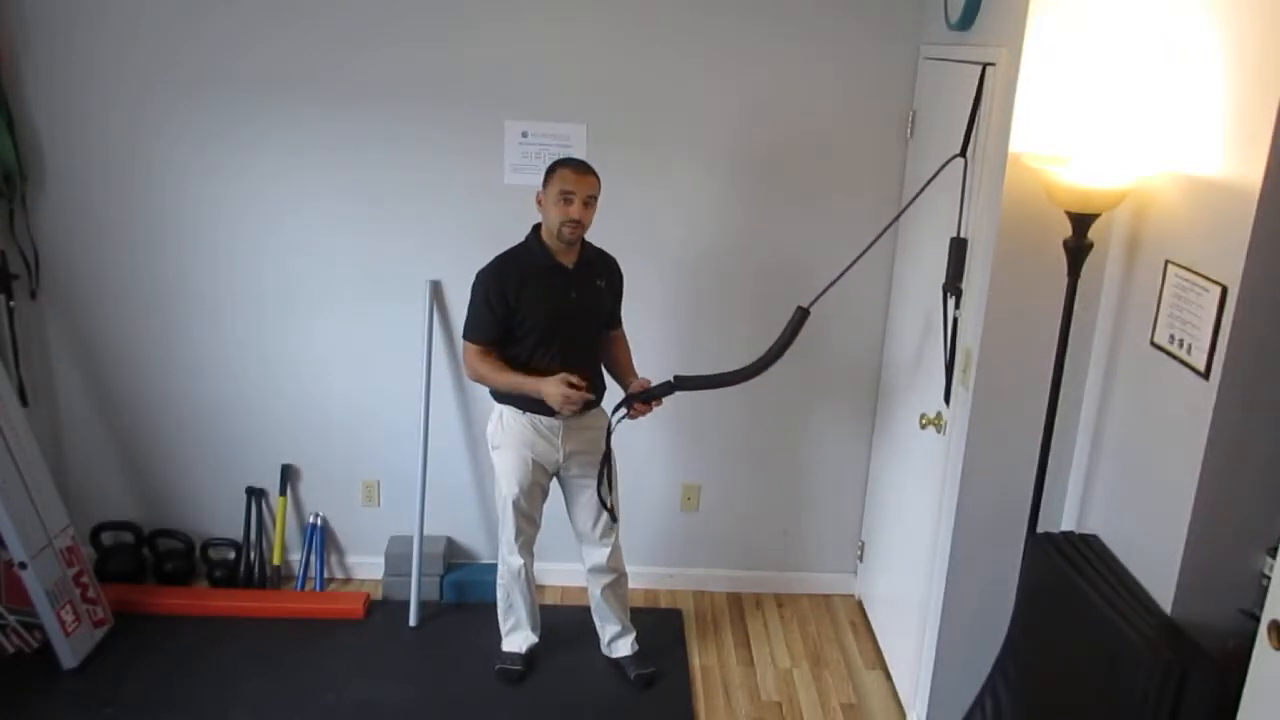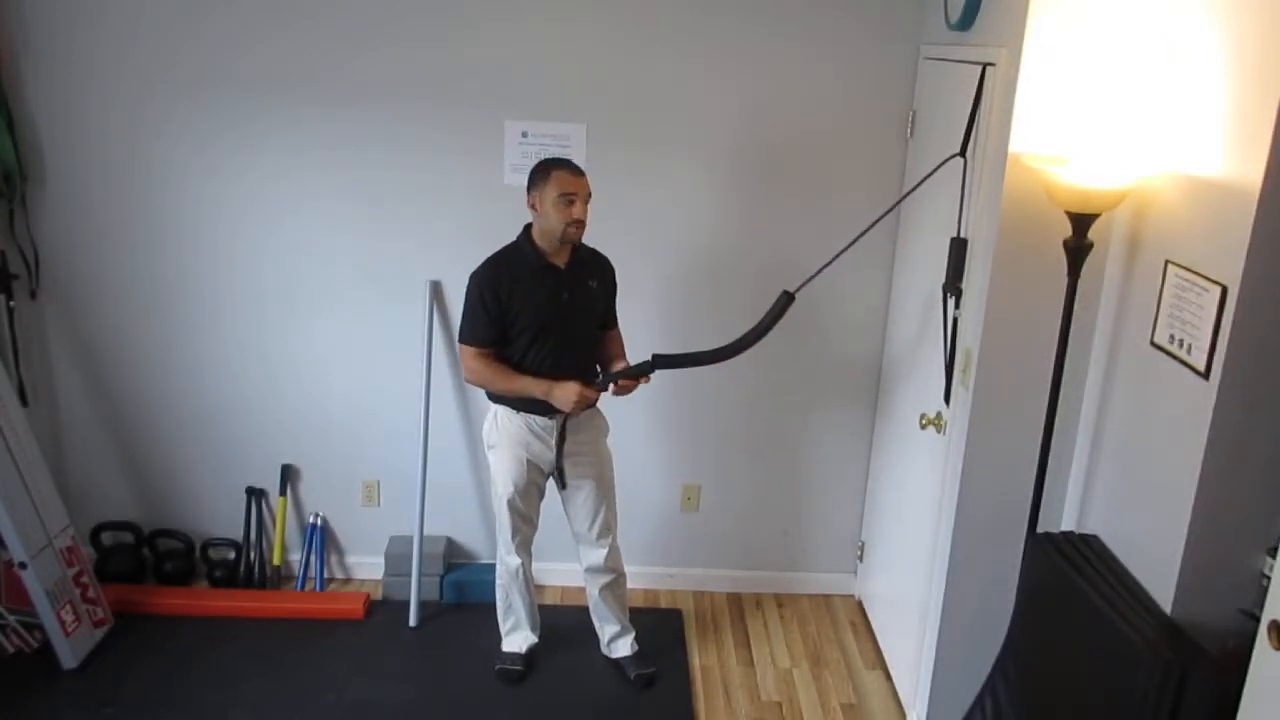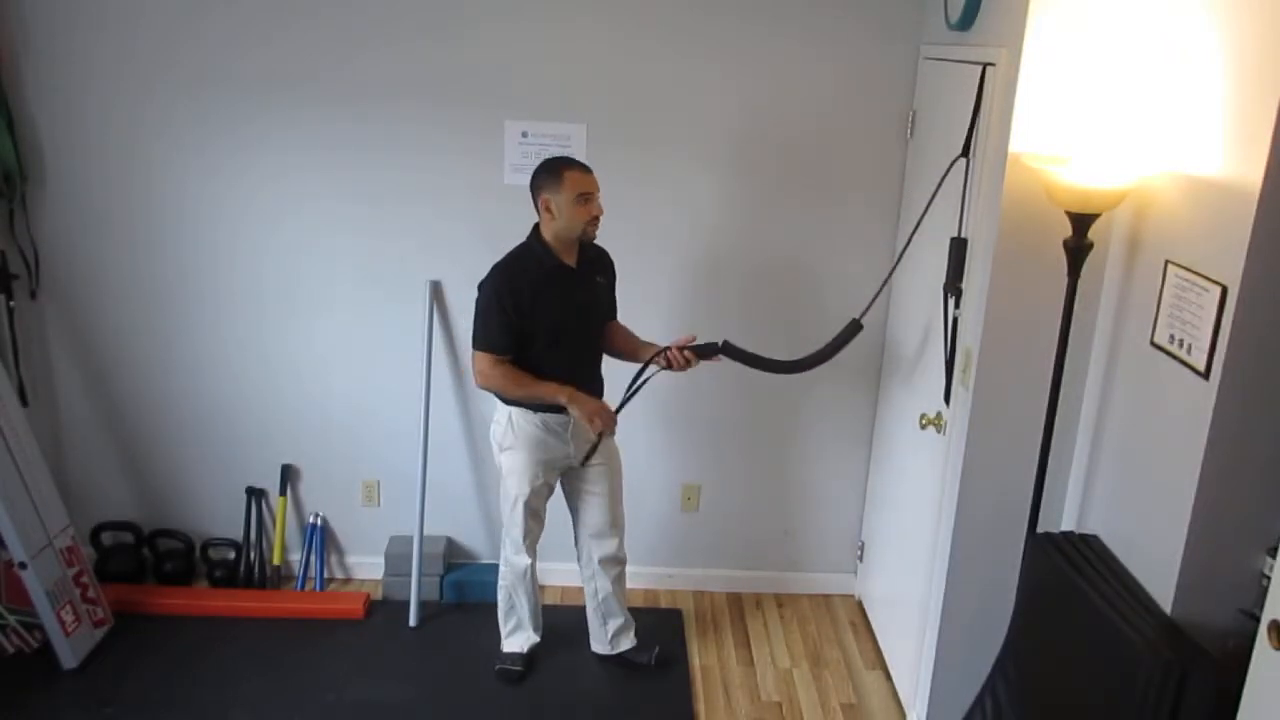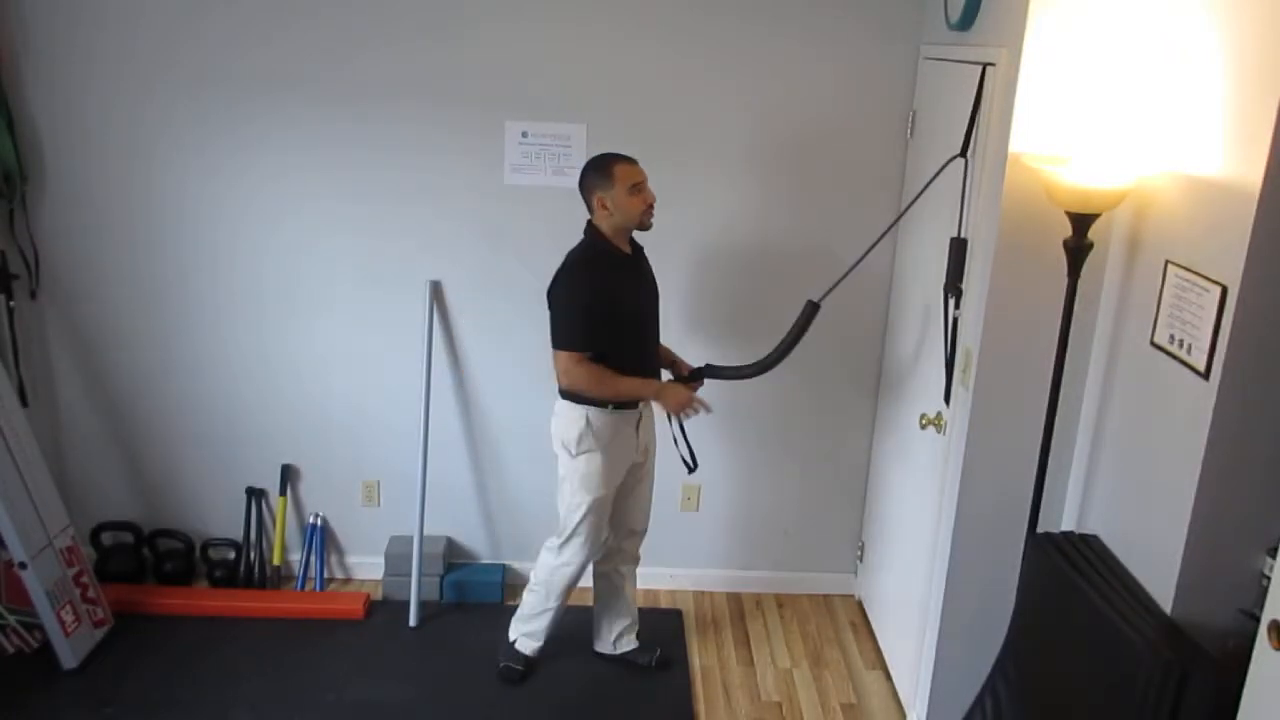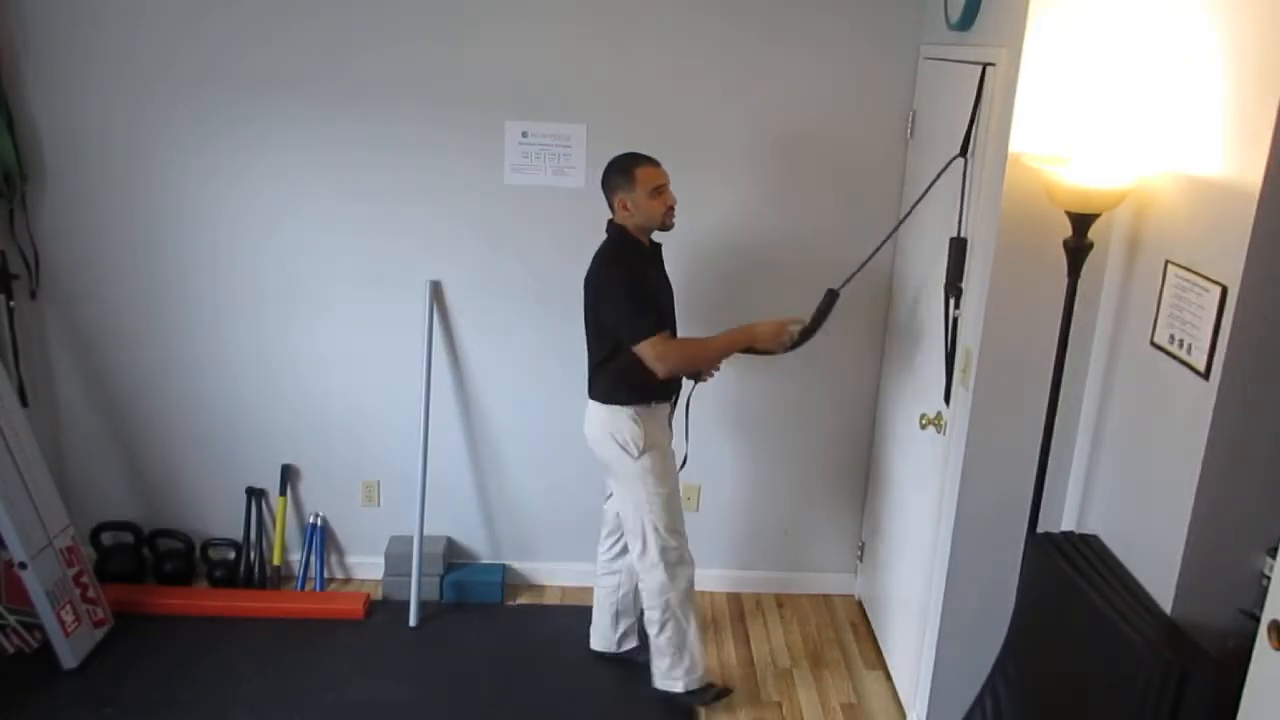
dt=0.5s
person 1, frame 1
left shoulder: (605, 269)
right shoulder: (502, 274)
right elbow: (475, 361)
left wrist: (629, 380)
right wrist: (540, 386)
left hip: (589, 426)
right hip: (522, 426)
left knee: (602, 543)
right knee: (516, 545)
left ankle: (619, 642)
right ankle: (517, 640)
person 1, frame 2
left shoulder: (598, 268)
right shoulder: (495, 275)
right elbow: (473, 365)
left wrist: (619, 368)
right wrist: (549, 389)
left hip: (584, 424)
right hip: (517, 426)
left knee: (600, 544)
right knee: (515, 546)
left ankle: (619, 642)
right ankle: (518, 640)
person 1, frame 3
left shoulder: (599, 263)
right shoulder: (508, 279)
right elbow: (487, 372)
left wrist: (656, 352)
right wrist: (569, 397)
left hip: (590, 423)
right hip: (529, 427)
left knee: (603, 541)
right knee: (520, 546)
left ankle: (614, 639)
right ankle: (517, 641)
person 1, frame 4
left shoulder: (634, 256)
right shoulder: (580, 274)
right elbow: (572, 373)
left wrist: (673, 363)
right wrist: (657, 390)
left hip: (636, 420)
right hip: (592, 425)
left knee: (625, 542)
right knee: (575, 546)
left ankle: (617, 639)
right ankle: (524, 639)
person 1, frame 5
left shoulder: (641, 252)
right shoulder: (616, 268)
right elbow: (663, 358)
left wrist: (689, 360)
right wrist: (752, 335)
left hip: (638, 415)
right hip: (627, 421)
left knee: (624, 536)
right knee: (665, 553)
left ankle: (611, 639)
right ankle: (681, 676)
